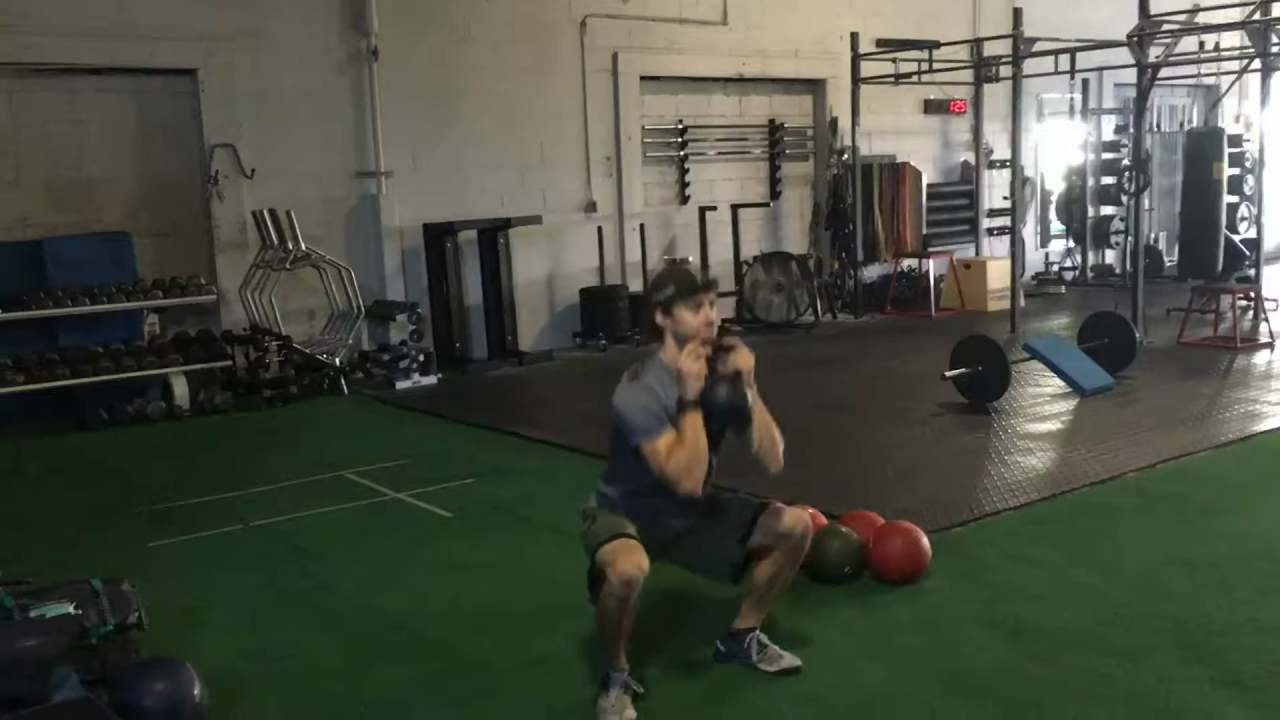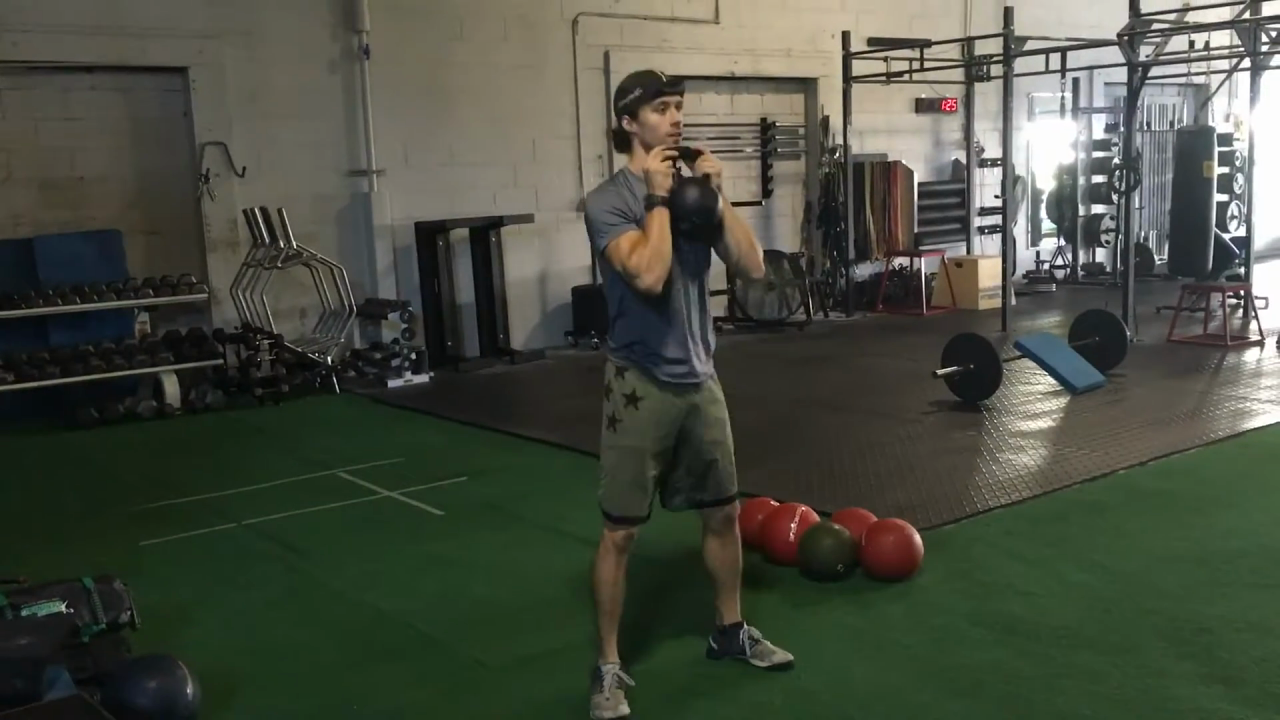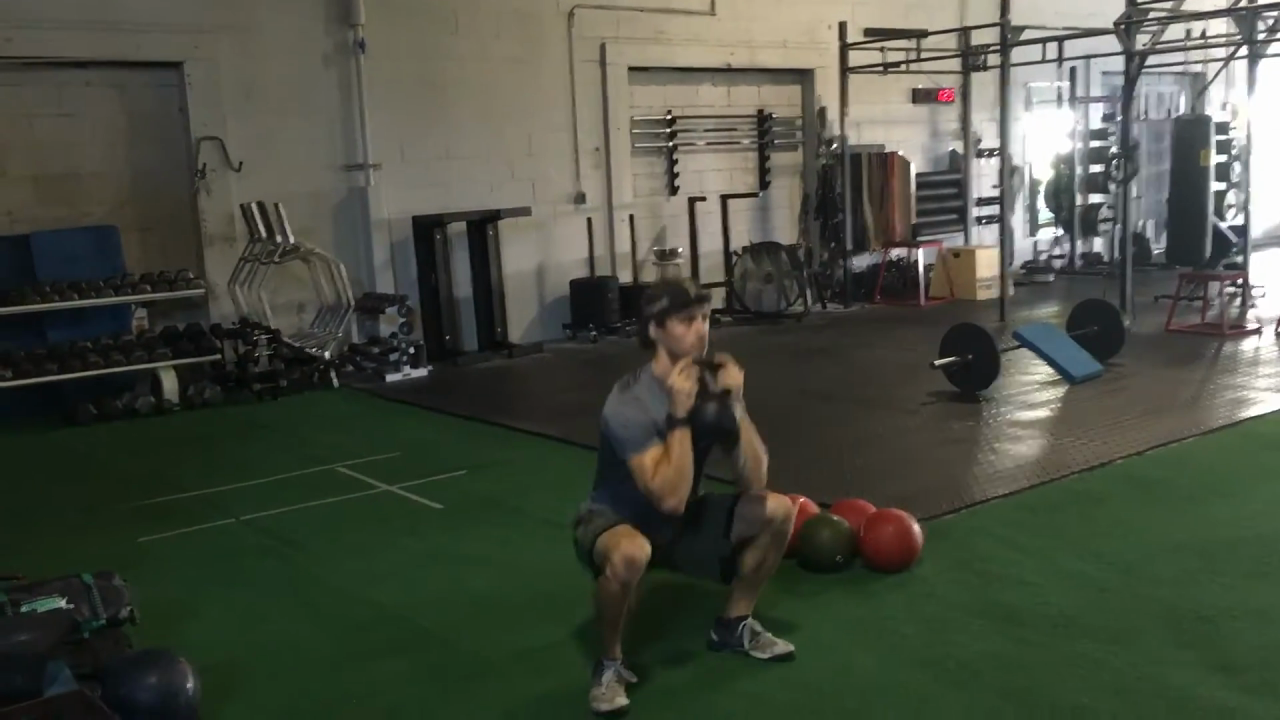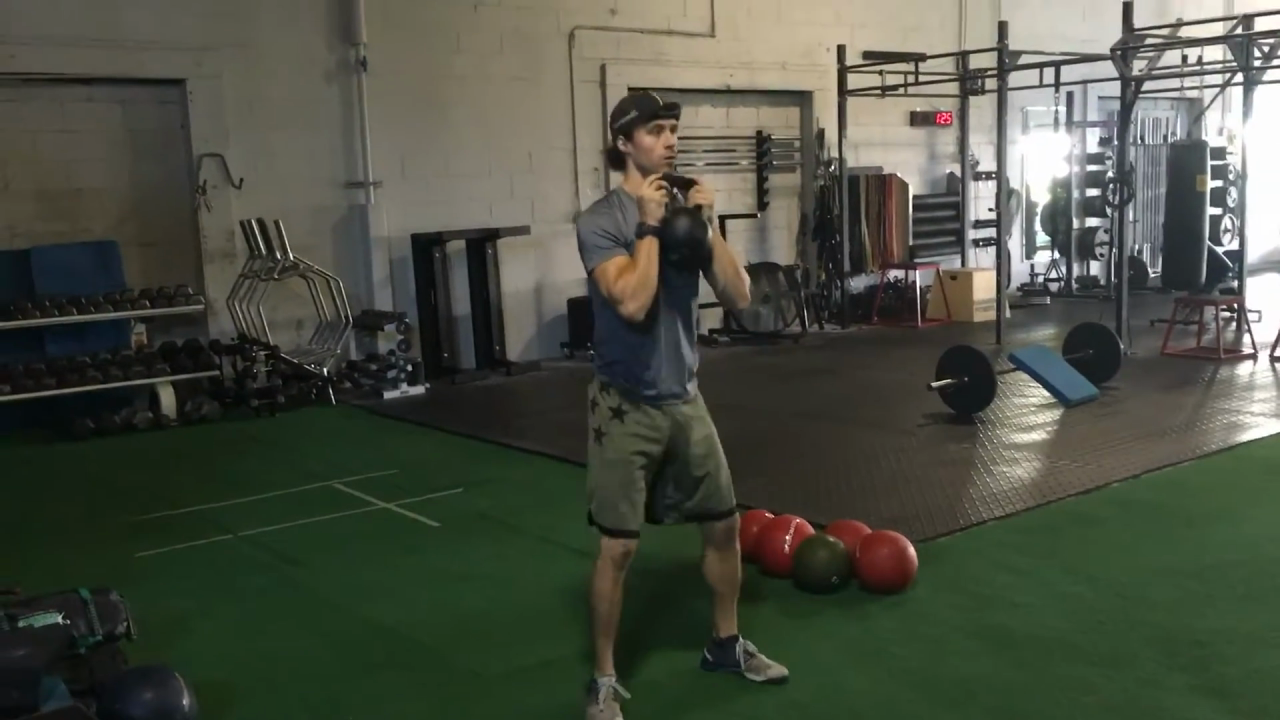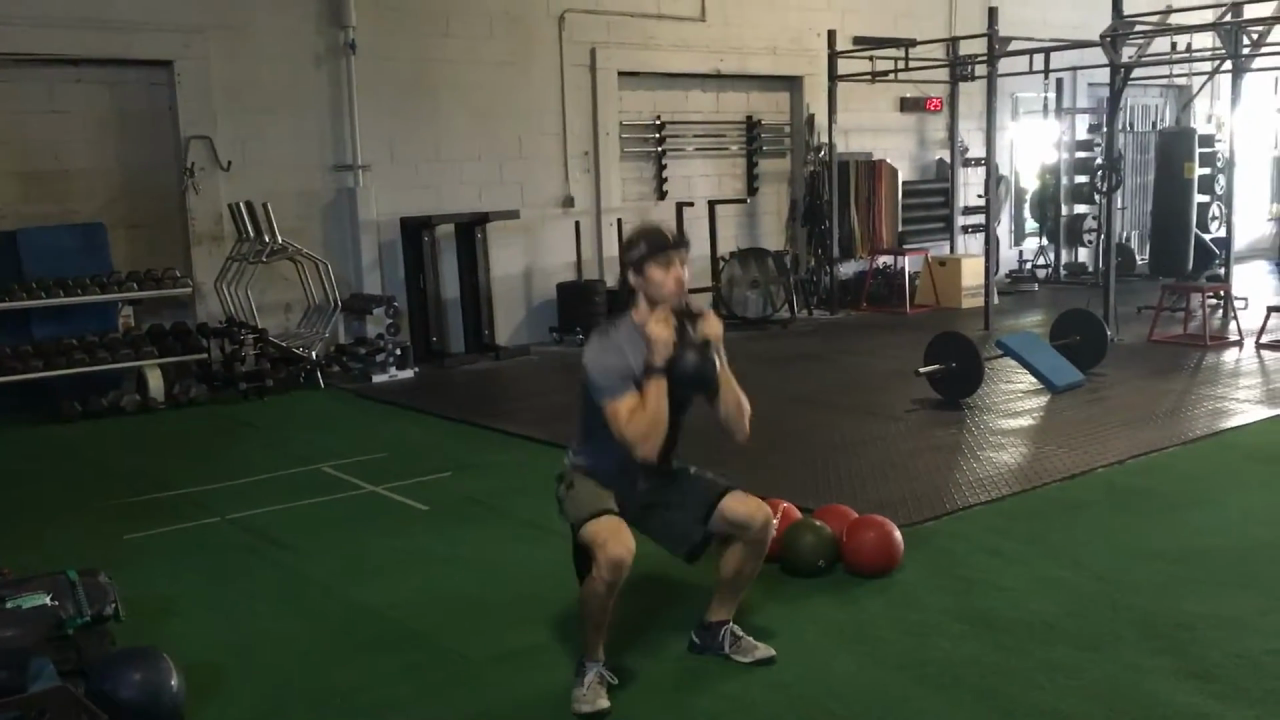
dt=1s
person 1, frame 1
left shoulder: (725, 374)
right shoulder: (638, 393)
left elbow: (773, 461)
right elbow: (687, 481)
left wrist: (747, 387)
right wrist: (689, 397)
left hip: (686, 515)
right hip: (623, 518)
left knee: (794, 528)
right knee: (628, 571)
left ankle: (741, 637)
right ankle: (617, 675)
person 1, frame 2
left shoulder: (693, 184)
right shoulder: (610, 199)
left elbow: (752, 267)
right elbow: (649, 275)
left wrist: (717, 195)
right wrist: (657, 198)
left hip: (699, 380)
right hip: (641, 385)
left knee: (723, 515)
right knee: (621, 533)
left ankle: (731, 633)
person 1, frame 3
left shoulder: (710, 383)
right shoulder: (629, 403)
left elbow: (756, 480)
right elbow: (670, 498)
left wrist: (735, 405)
right wrist: (681, 413)
left hip: (682, 522)
right hip: (614, 520)
left knee: (777, 512)
right knee: (631, 558)
left ankle: (733, 623)
right ankle: (609, 664)
person 1, frame 4
left shoulder: (683, 209)
right shoulder: (601, 220)
left elbow: (738, 298)
right elbow: (632, 303)
left wrist: (708, 226)
right wrist: (649, 225)
left hip: (684, 402)
right hip: (624, 407)
left knee: (724, 525)
right knee: (618, 546)
left ankle: (726, 646)
person 1, frame 5
left shoulder: (693, 335)
right shoulder: (608, 348)
left elbow: (739, 427)
right elbow: (643, 444)
left wrist: (715, 355)
right wrist: (659, 359)
left hip: (660, 478)
right hip: (595, 479)
left knee: (756, 520)
right knee: (615, 554)
left ankle: (716, 628)
right ankle: (590, 666)
